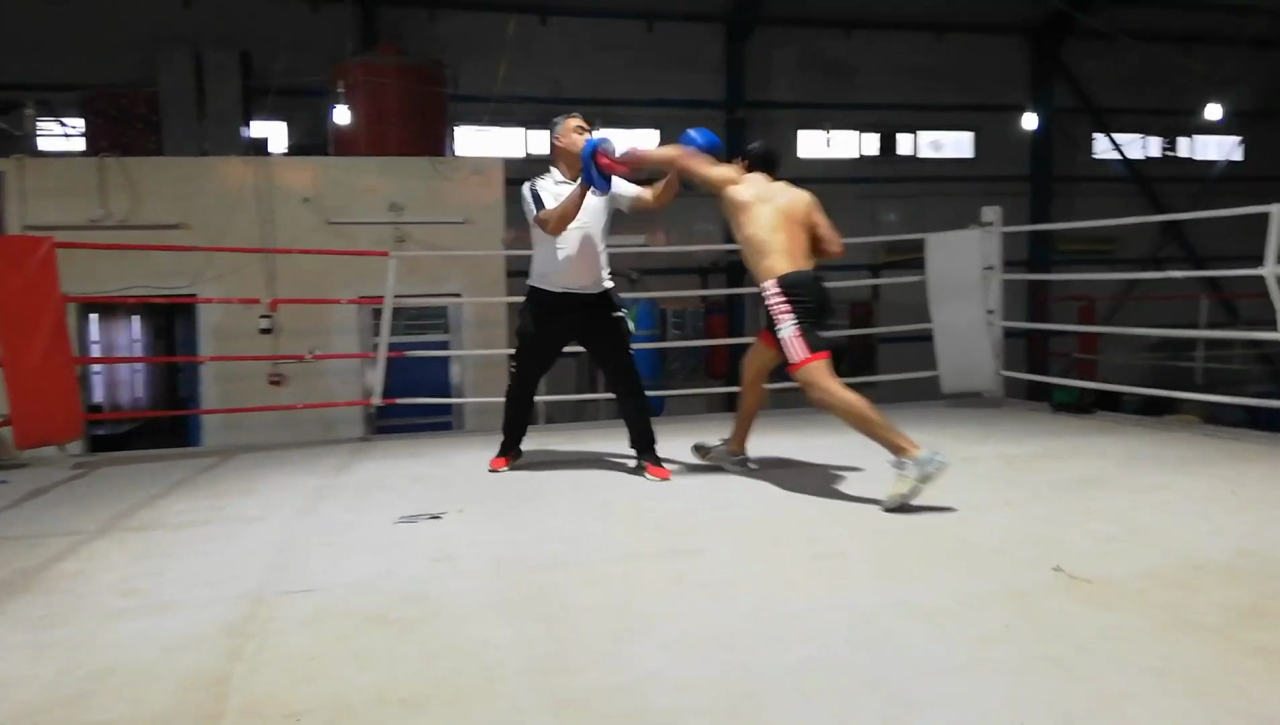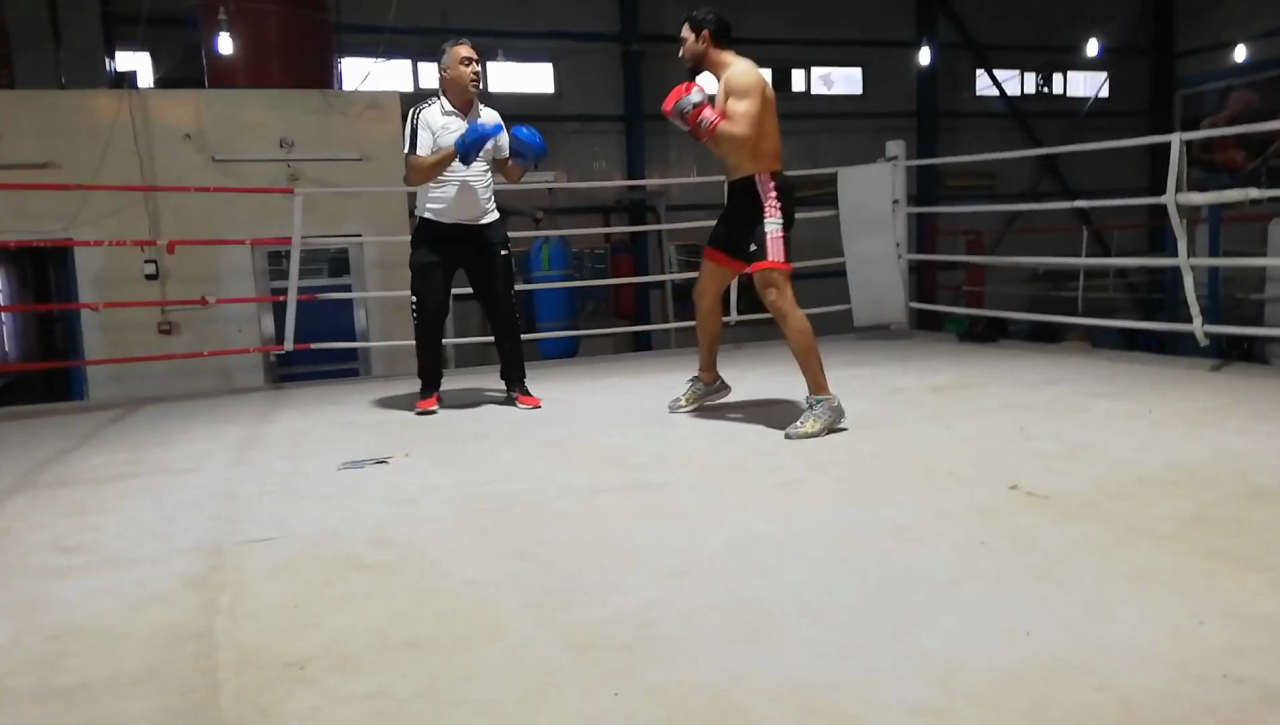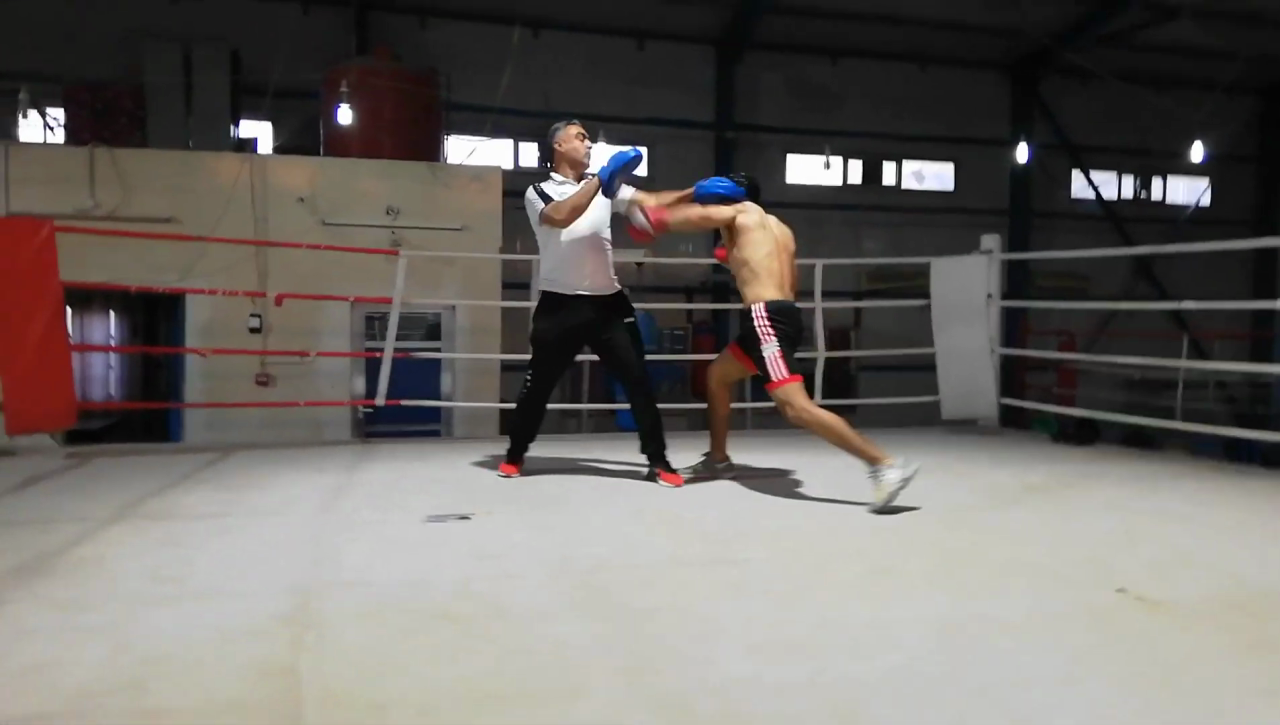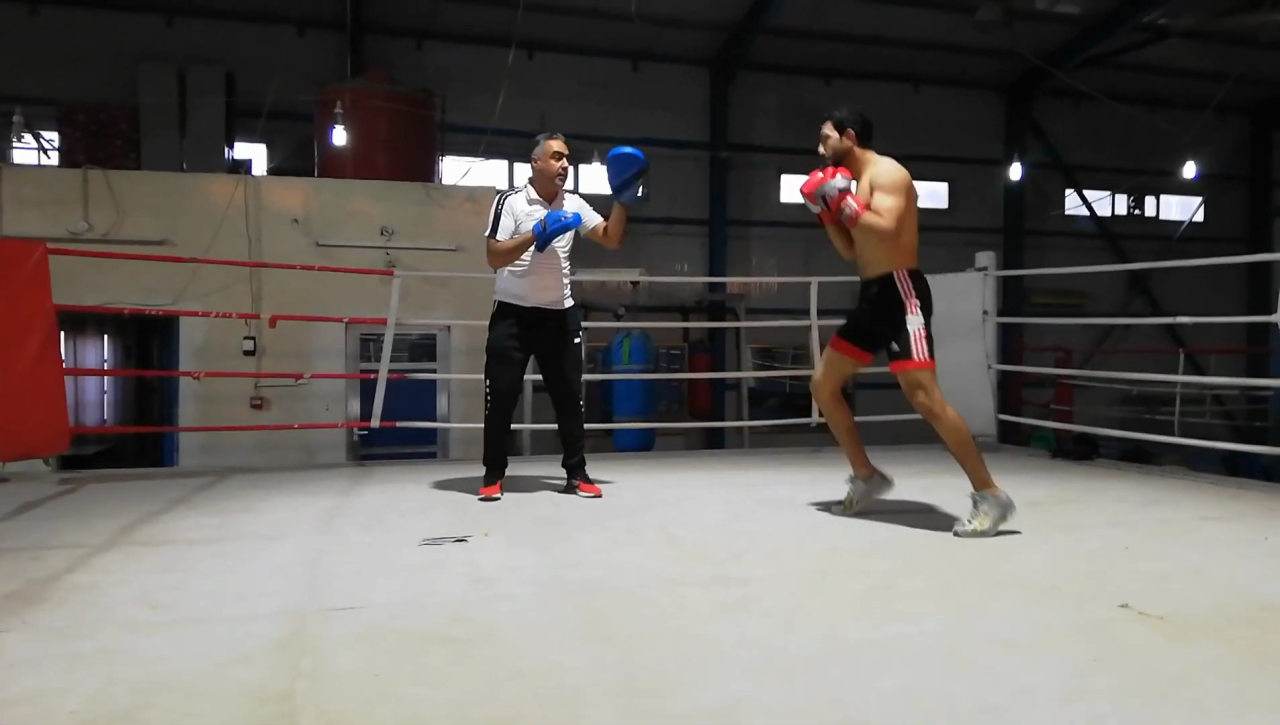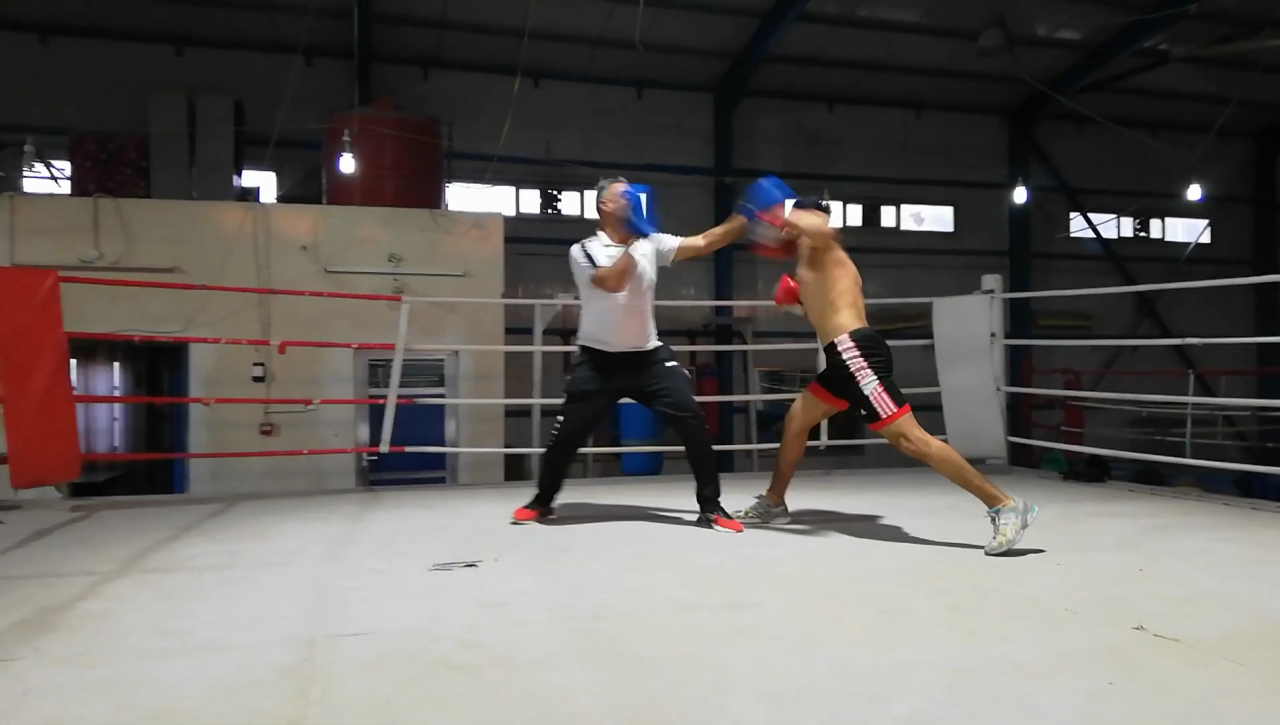
dt=1s
person 1, frame 1
left shoulder: (736, 182)
right shoulder: (802, 197)
left elbow: (681, 159)
right elbow: (834, 248)
left wrist: (630, 156)
left hip: (782, 294)
right hip: (810, 288)
left knee: (821, 386)
right knee: (753, 367)
left ankle: (912, 456)
right ankle: (734, 449)
person 1, frame 2
left shoulder: (742, 73)
right shoulder: (726, 81)
left elbow: (743, 138)
left wrist: (700, 113)
right wrist: (695, 125)
left hip: (764, 193)
right hip: (741, 197)
left knee: (776, 296)
right knee: (706, 294)
left ankle: (823, 401)
right ankle: (708, 381)
person 1, frame 3
left shoulder: (740, 213)
right shoulder: (780, 230)
left elbow: (695, 215)
left wrist: (649, 217)
left hip: (766, 318)
right hip: (774, 316)
left knee: (795, 406)
right knee: (717, 378)
left ankle: (886, 465)
right ankle: (716, 460)
person 1, frame 4
left shoulder: (885, 173)
right shoulder: (856, 182)
left elbow: (884, 231)
left wrist: (842, 201)
right wrist: (826, 211)
left hip: (900, 293)
right hip: (871, 297)
left knee: (924, 398)
right knee: (823, 384)
left ankle: (991, 496)
right ankle: (868, 478)
person 1, frame 5
left shoulder: (818, 240)
right shoulder: (811, 267)
left elbow: (810, 223)
left wrist: (776, 213)
right wrist: (797, 299)
left hip: (855, 353)
right hip: (845, 356)
left knee: (910, 439)
right knee: (795, 422)
left ankle: (1004, 508)
right ankle: (772, 503)
person 2, frame 1
right shoulder: (536, 187)
left elbow: (651, 199)
right elbow: (553, 224)
left wrist: (678, 174)
right wrist: (583, 183)
left hip: (597, 299)
right hip: (547, 300)
left knee: (625, 374)
right knee: (524, 376)
left ankle: (646, 455)
right ankle: (509, 447)
person 2, frame 2
left shoulder: (490, 118)
right shoulder: (424, 114)
left elbow: (510, 173)
right elbow: (416, 173)
left wrist: (524, 158)
right wrist: (457, 148)
left hip: (484, 228)
right hip: (435, 231)
left knee: (503, 307)
right knee: (428, 312)
left ankle: (515, 385)
right ankle: (430, 388)
person 2, frame 3
left shoulder: (607, 187)
right shoulder: (541, 190)
left elbow: (650, 203)
right elbow: (562, 217)
left wrist: (696, 192)
right wrist: (601, 178)
left hip: (607, 301)
right hip: (559, 304)
left knee: (637, 379)
right knee: (539, 384)
left ankle: (657, 461)
right ankle: (515, 454)
person 2, frame 4
left shoulder: (573, 205)
right shoulder: (510, 202)
left elbow: (610, 239)
right elbow: (494, 257)
left wrist: (623, 198)
right wrist: (537, 233)
left hip: (560, 314)
right hip: (512, 315)
left knee: (569, 394)
right knee: (501, 395)
left ankle: (576, 473)
right ankle: (493, 475)
person 2, frame 5
left shoulder: (650, 240)
right shoulder: (583, 251)
left elbow: (701, 244)
right elbow: (614, 282)
left wrist: (743, 218)
right wrist: (628, 235)
left hip: (647, 356)
right hip: (599, 360)
left knee: (692, 420)
right knee: (568, 433)
left ankle: (710, 508)
right ankle: (542, 501)
